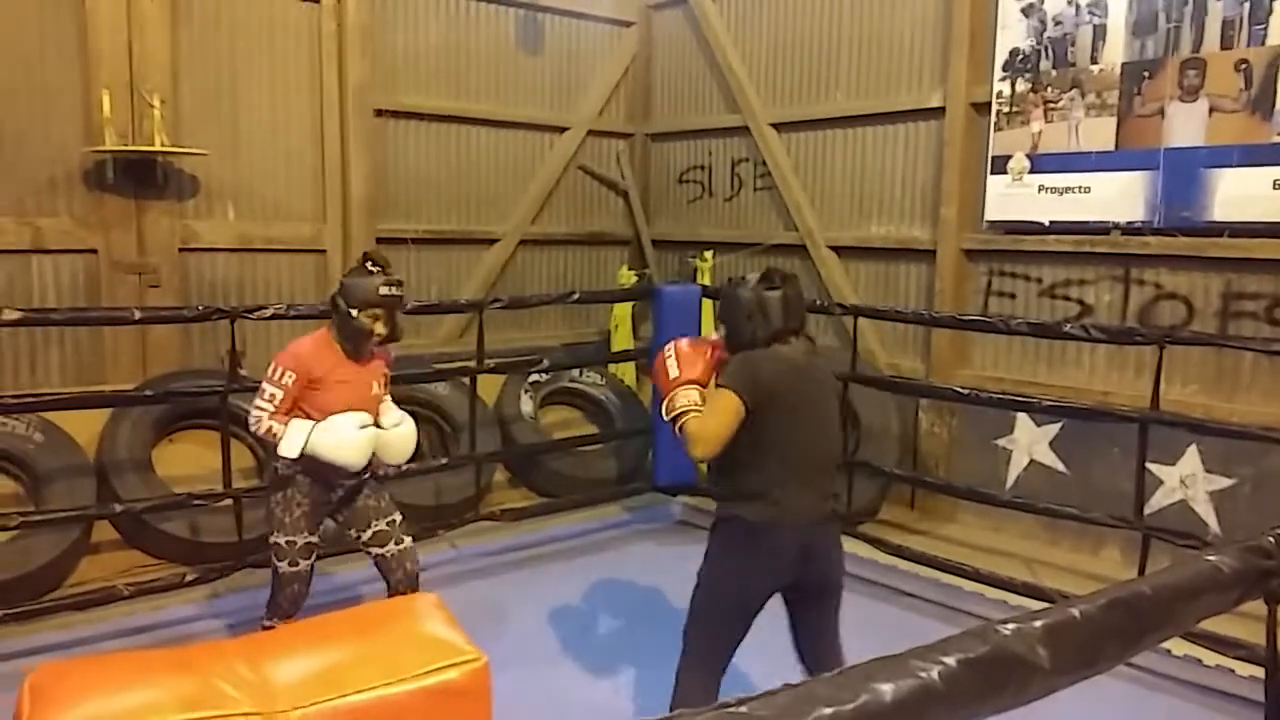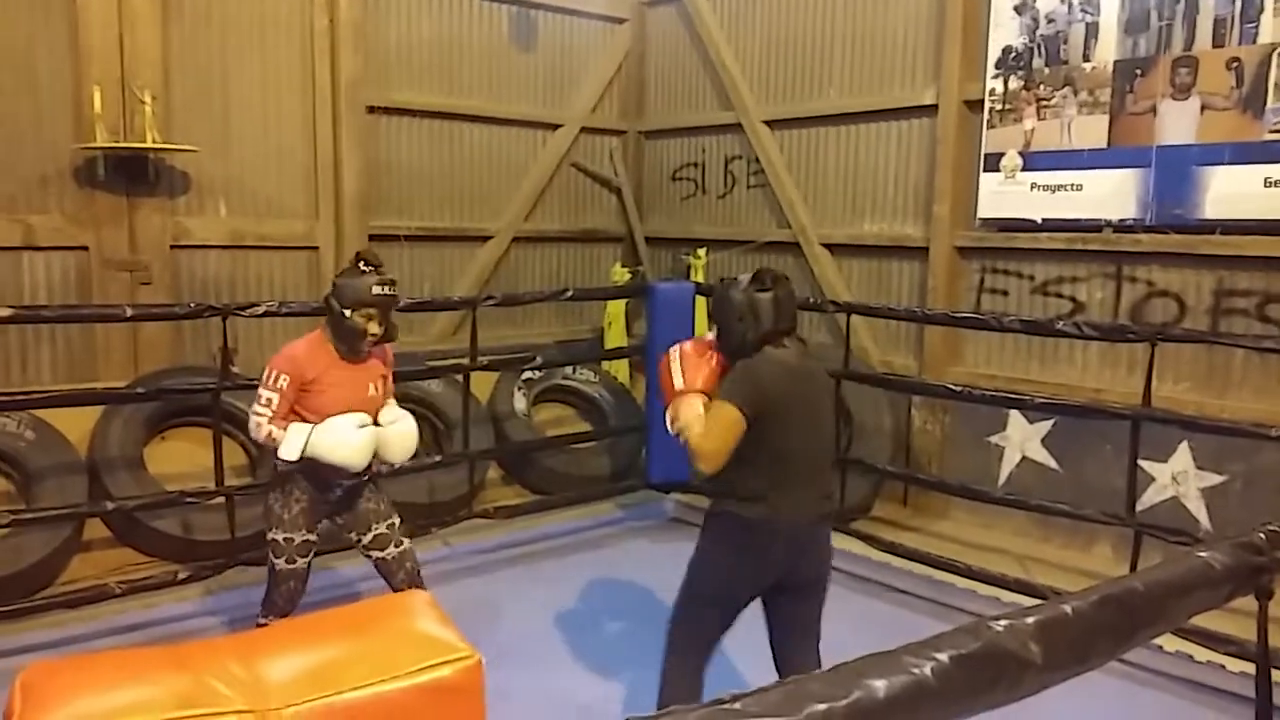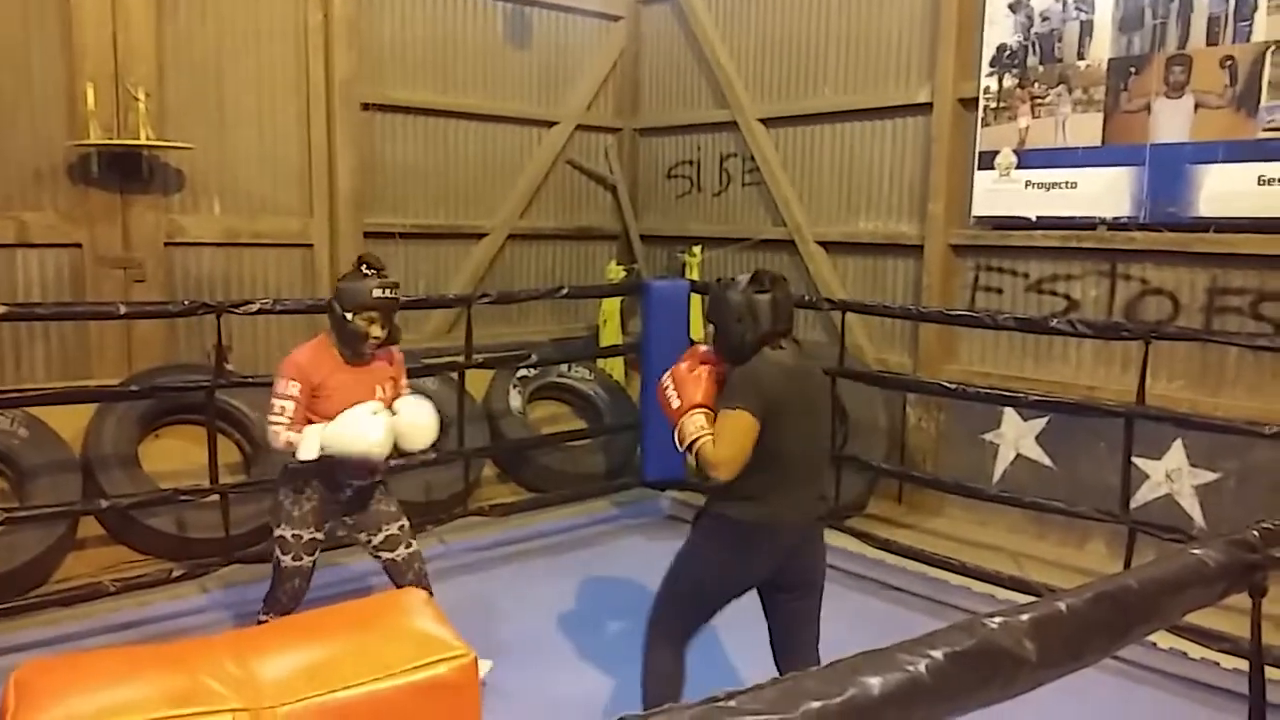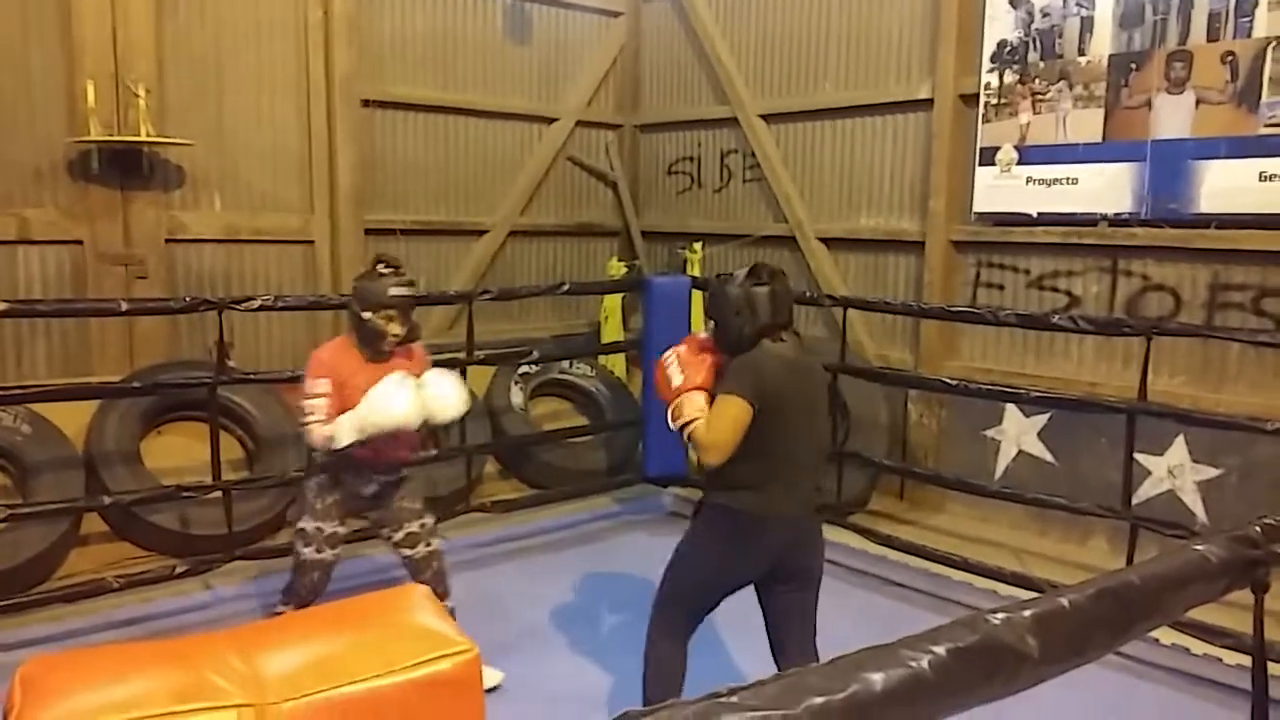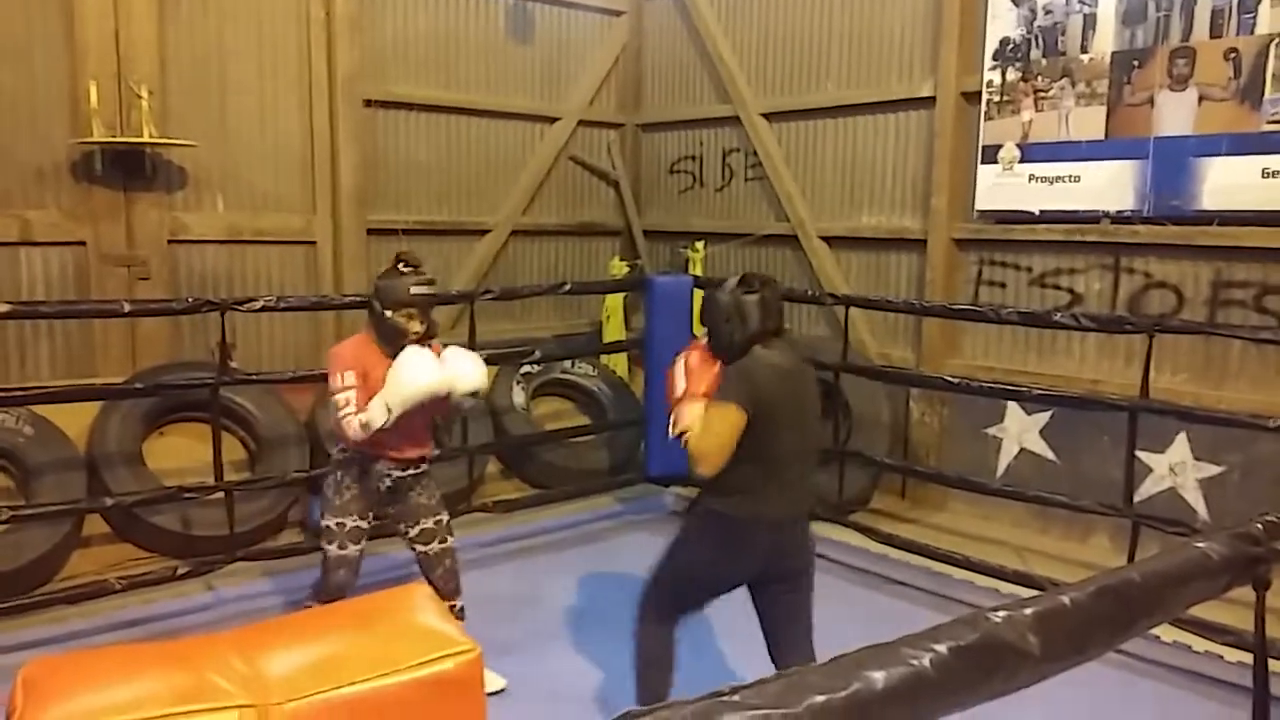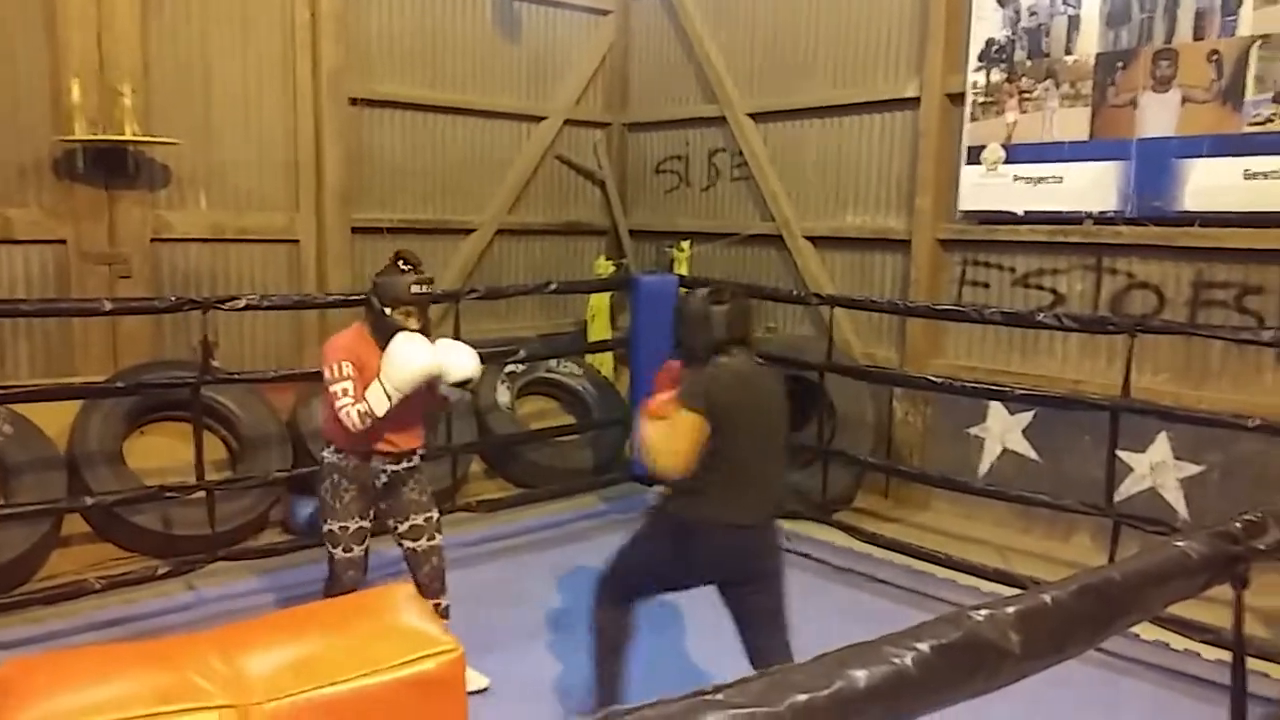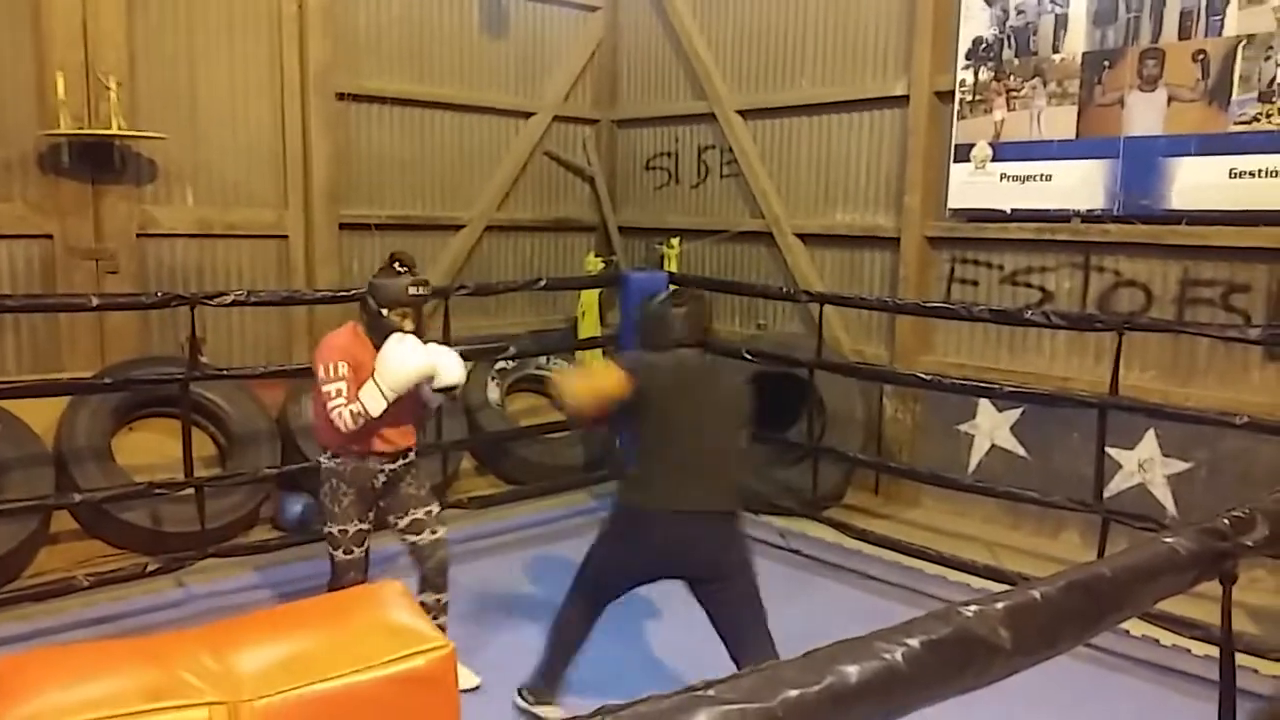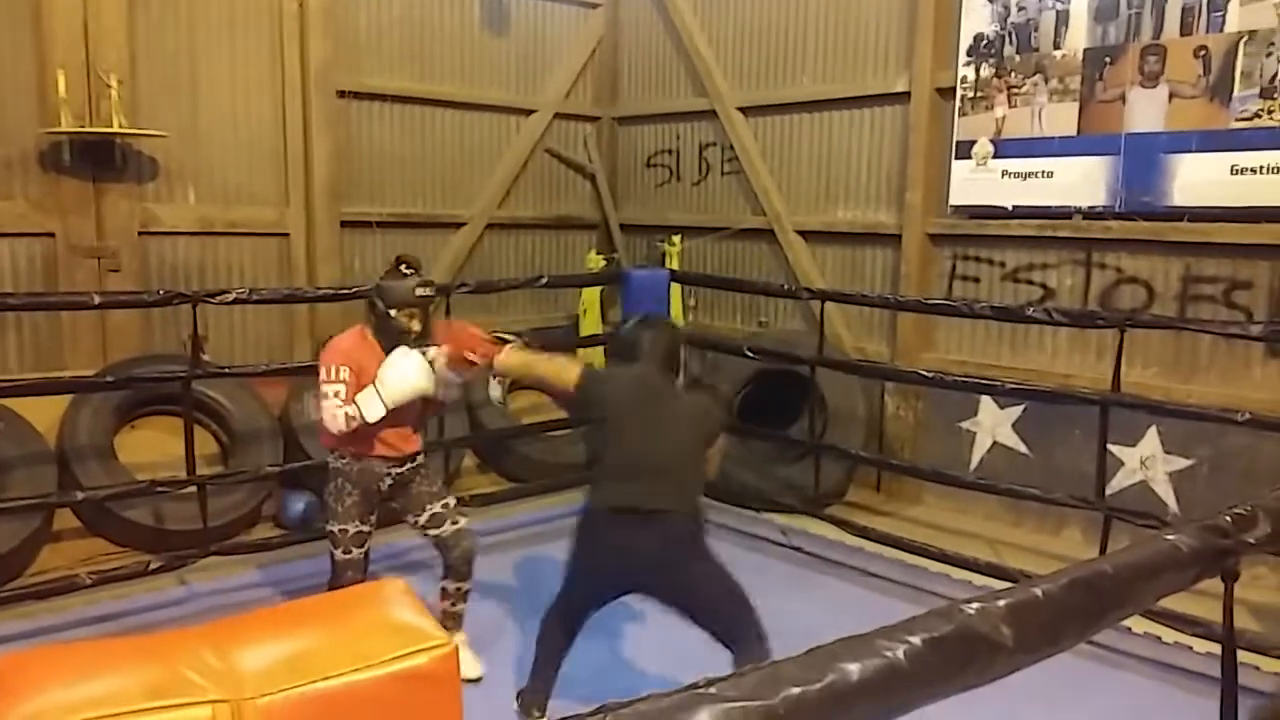
dt=0.1s
person 1, frame 1
left shoulder: (749, 369)
right shoulder: (820, 371)
left elbow: (701, 443)
left wrist: (685, 389)
left hip: (752, 536)
right hip: (820, 537)
left knee: (702, 662)
right knee: (824, 661)
person 1, frame 2
left shoulder: (749, 376)
right shoulder: (814, 372)
left elbow: (707, 457)
left wrist: (688, 398)
right wrist: (719, 390)
left hip: (745, 534)
right hip: (810, 537)
left knee: (684, 652)
right knee: (802, 664)
person 1, frame 3
left shoulder: (751, 379)
right shoulder: (811, 374)
left elbow: (721, 467)
left wrist: (692, 413)
right wrist: (719, 394)
left hip: (737, 533)
right hip: (803, 537)
left knee: (665, 633)
right knee: (800, 662)
person 1, frame 4
left shoulder: (750, 368)
right shoulder: (810, 368)
left elbow: (711, 450)
left wrist: (688, 392)
right wrist: (718, 380)
left hip: (735, 525)
right hip: (801, 530)
left knee: (668, 626)
right knee: (798, 657)
person 1, frame 5
left shoulder: (744, 377)
right shoulder: (801, 374)
left elbow: (707, 463)
left wrist: (690, 403)
left hip: (727, 528)
right hip: (789, 534)
left knee: (655, 613)
right knee: (795, 657)
person 1, frame 6
left shoulder: (703, 383)
right shoulder: (770, 382)
left elbow: (667, 463)
left wrist: (652, 424)
left hip: (690, 530)
right hip: (755, 537)
left knee: (612, 593)
right knee: (773, 655)
left ankle: (606, 710)
person 1, frame 7
left shoulder: (649, 369)
right shoulder: (734, 386)
left elbow: (576, 396)
left wrist: (565, 378)
left hip: (645, 524)
right hip: (714, 531)
left knee: (584, 598)
right knee: (755, 648)
person 1, frame 8
left shoulder: (609, 383)
right shoulder: (704, 408)
left elbow: (526, 365)
left wrist: (503, 357)
left hip: (606, 536)
right hip: (675, 541)
left knee: (565, 613)
right knee: (749, 643)
person 2, frame 1
left shoulder: (380, 353)
right shoulder: (303, 355)
right elbow: (260, 419)
left wrist: (391, 423)
right wrist: (313, 437)
left hip: (357, 480)
right hip: (302, 482)
left knee: (405, 570)
right knee: (290, 591)
person 2, frame 2
left shoulder: (379, 354)
right shoulder: (297, 358)
right elbow: (260, 425)
left wrist: (393, 422)
right wrist: (313, 439)
left hip: (355, 482)
right hip: (301, 483)
left knee: (406, 572)
right knee: (286, 589)
person 2, frame 3
left shoulder: (389, 357)
right shoulder: (304, 363)
left elbow: (399, 407)
right elbow: (279, 434)
left wrist: (409, 419)
right wrist: (332, 443)
left hip: (365, 482)
right hip: (310, 482)
left knee: (411, 570)
right knee: (287, 591)
person 2, frame 4
left shoulder: (413, 354)
right shoulder: (328, 361)
left elbow: (417, 413)
right elbow: (318, 436)
right wrist: (365, 421)
left hip: (389, 479)
right hip: (337, 478)
left knee: (430, 567)
right knee: (307, 579)
person 2, frame 5
left shoulder: (429, 351)
right shoulder: (349, 355)
left elbow: (439, 415)
right elbow: (354, 428)
left wrist: (456, 390)
right wrist: (397, 398)
left hip: (413, 473)
right hip: (357, 471)
left knee: (443, 565)
right knee: (338, 577)
person 2, frame 6
left shoulder: (419, 346)
right shoulder: (343, 346)
left elbow: (428, 408)
right elbow: (351, 419)
left wrist: (445, 380)
right wrist: (392, 383)
left hip: (404, 468)
right hip: (350, 467)
left knee: (430, 564)
right knee: (346, 577)
person 2, frame 7
left shoulder: (407, 345)
right shoulder: (338, 347)
right elbow: (343, 419)
left wrist: (434, 382)
right wrist: (386, 384)
left hip: (401, 464)
right hip: (349, 469)
left knee: (435, 555)
right knee: (349, 576)
person 2, frame 8
left shoulder: (412, 351)
right shoulder: (343, 350)
left elbow: (423, 409)
right elbow: (335, 421)
left wrist: (447, 377)
right wrist: (385, 393)
left hip: (410, 466)
right hip: (356, 470)
left knee: (459, 544)
right knee: (349, 576)
left ankle: (450, 641)
